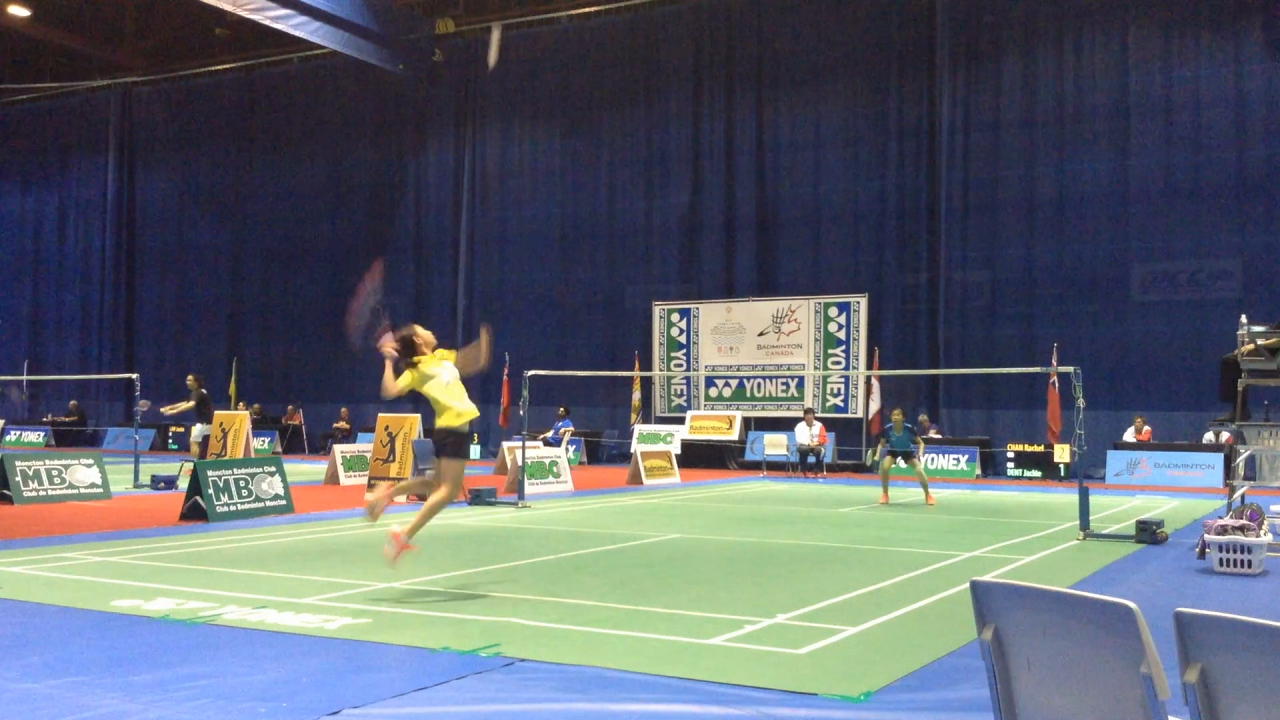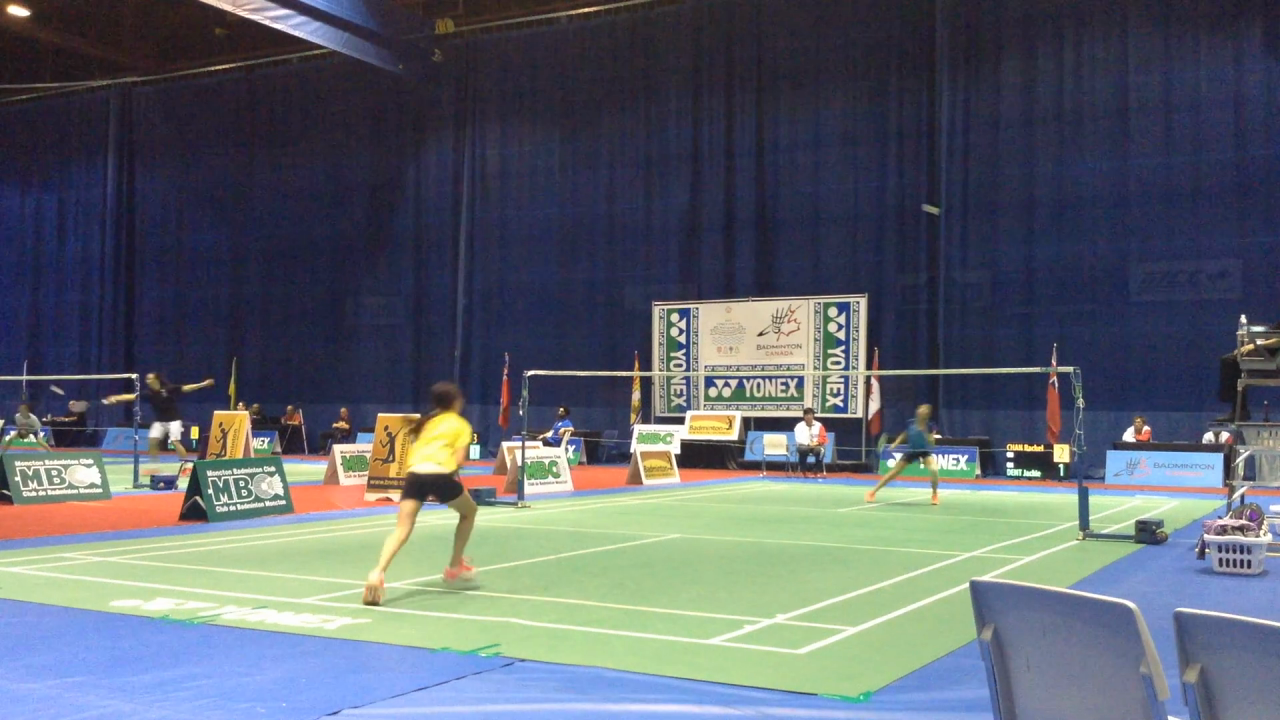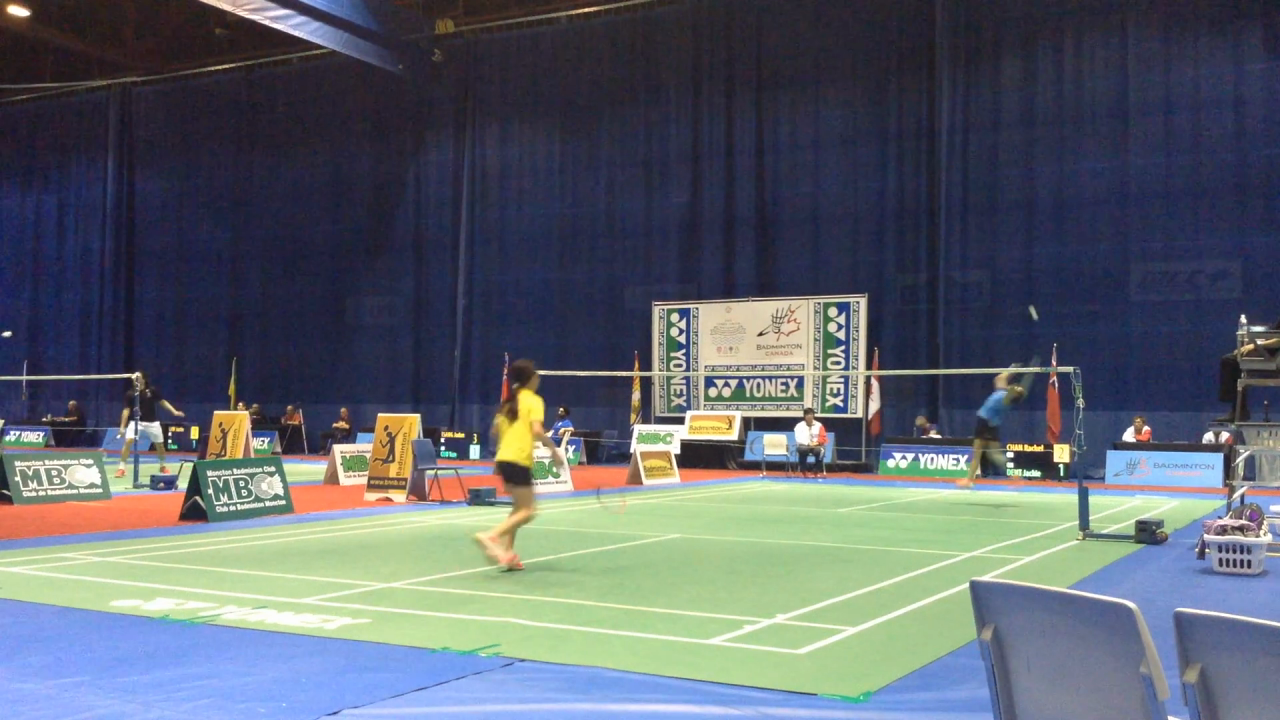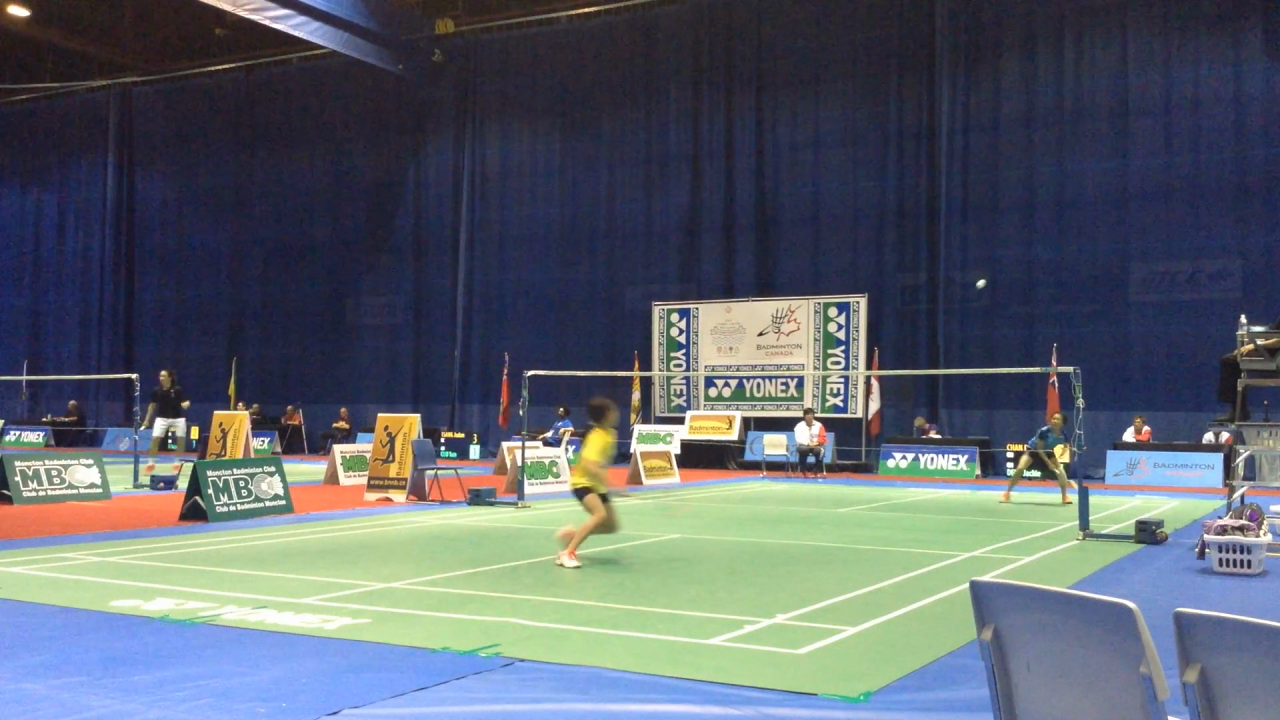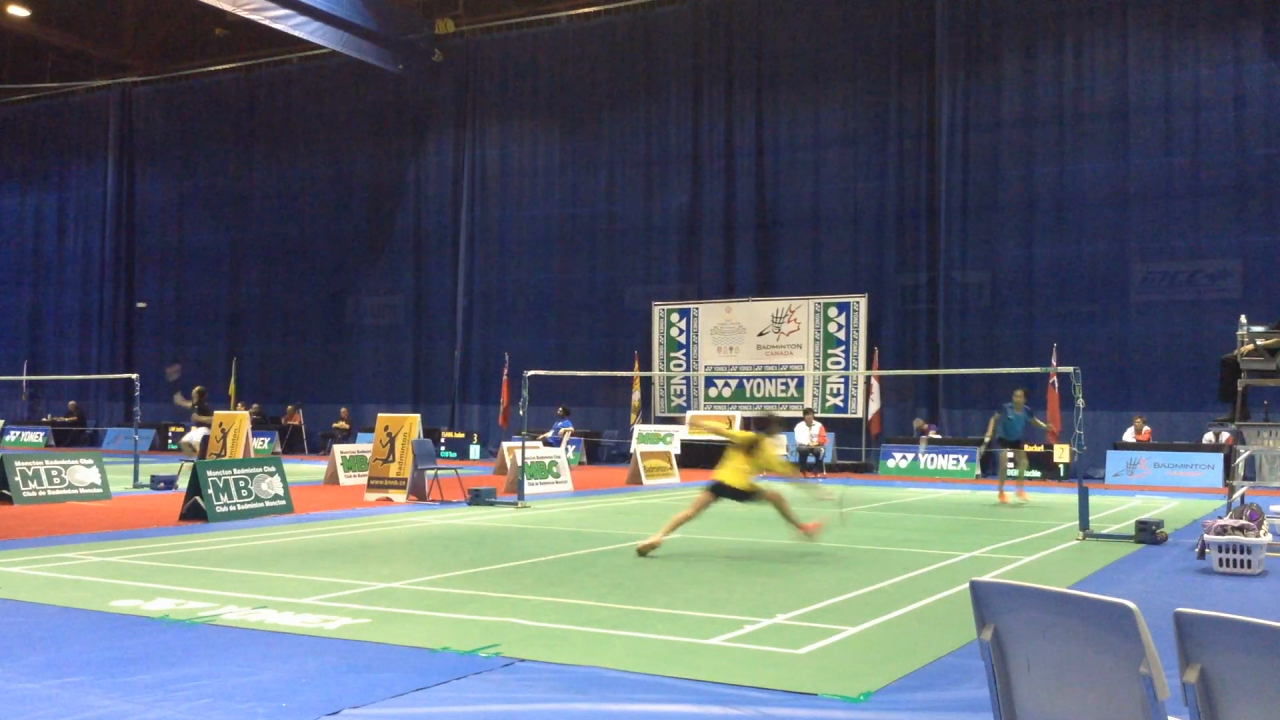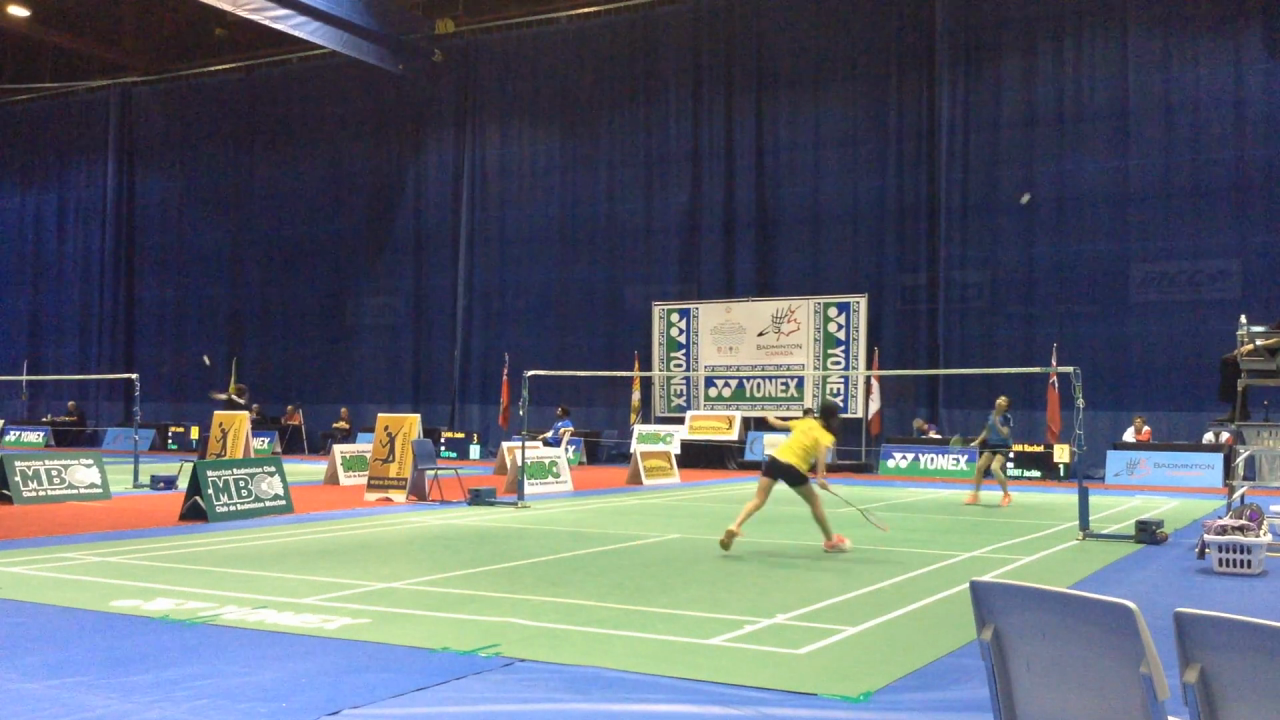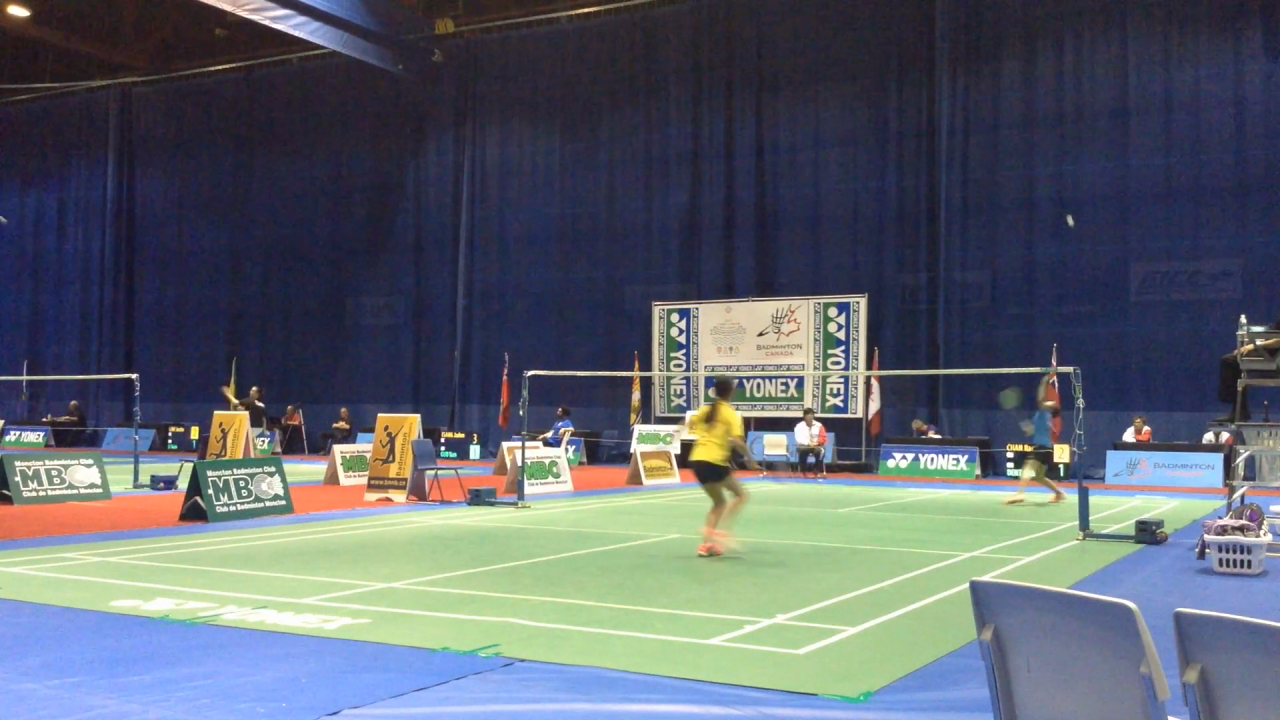
dt=0.5s
person 1, frame 1
left shoulder: (446, 357)
right shoulder: (416, 371)
left elbow: (475, 365)
right elbow: (389, 392)
left wrist: (483, 340)
right wrist: (388, 360)
left hip: (457, 429)
right hip: (451, 430)
left knee: (436, 483)
right knee: (448, 490)
left ankle: (384, 495)
right ankle: (404, 535)
person 1, frame 2
left shoulder: (426, 423)
right shoulder: (460, 425)
right elbow: (458, 460)
right wrist: (452, 475)
left hip: (415, 475)
right hip: (440, 474)
left knee: (401, 529)
right knee: (469, 511)
left ankle: (377, 574)
right ankle: (455, 566)
person 1, frame 3
left shoulder: (510, 401)
right shoulder: (534, 400)
left elbow: (495, 431)
right elbow: (537, 431)
right wrist: (554, 450)
left hip: (503, 459)
right hip: (517, 461)
left knee: (520, 507)
right knee: (528, 512)
left ankle: (506, 554)
right ankle: (490, 536)
person 1, frame 4
left shoulder: (609, 433)
right shoulder: (597, 438)
right elbow: (590, 466)
right wrist: (609, 484)
left hip: (598, 487)
right hip: (584, 484)
left knee: (611, 526)
right knee: (601, 515)
left ankle: (571, 533)
right ankle: (568, 552)
person 1, frame 5
left shoulder: (745, 437)
right shoulder: (768, 452)
left elbow: (721, 432)
right elbow: (789, 473)
left wrist: (698, 423)
left hip: (720, 481)
right hip: (739, 488)
left knee: (691, 512)
right knee: (777, 498)
left ankle: (657, 538)
right ankle: (804, 528)
person 1, frame 6
left shoulder: (806, 423)
right shoulder: (827, 435)
left elbow: (779, 424)
right elbow: (822, 452)
left wrist: (770, 419)
right wrist: (820, 476)
left hip: (775, 460)
right hip: (792, 467)
left knee: (758, 500)
right knee: (814, 501)
left ankle: (735, 527)
right ankle: (831, 541)
person 1, frame 7
left shoulder: (706, 410)
right shoulder: (731, 414)
left elbow: (690, 425)
right elbow: (737, 442)
right wrist: (750, 459)
left hip: (696, 461)
right hip: (714, 462)
left knee: (719, 503)
right knee: (741, 495)
left ankle: (707, 544)
right ankle: (719, 531)
